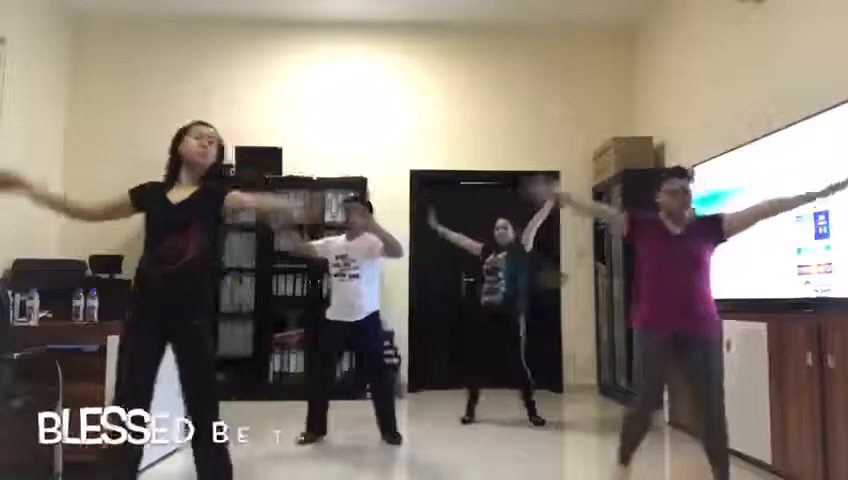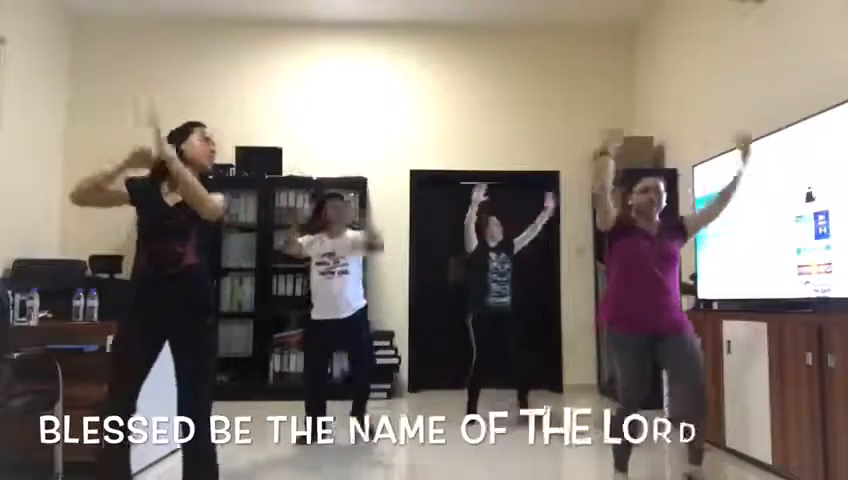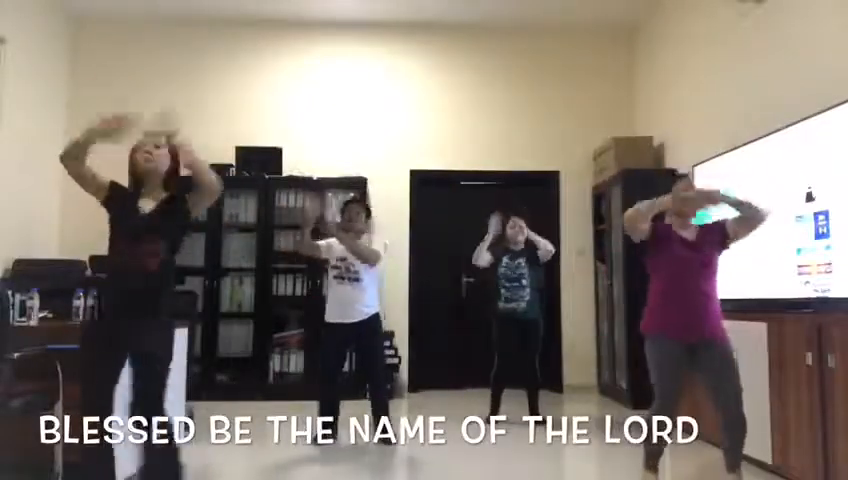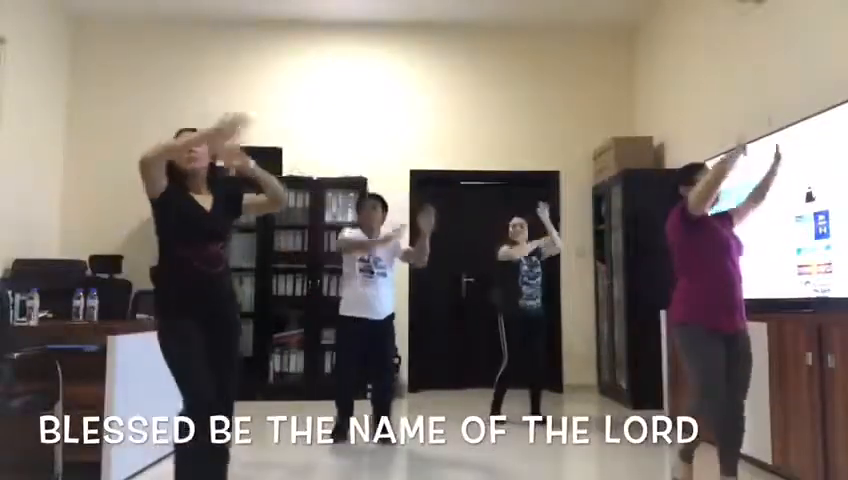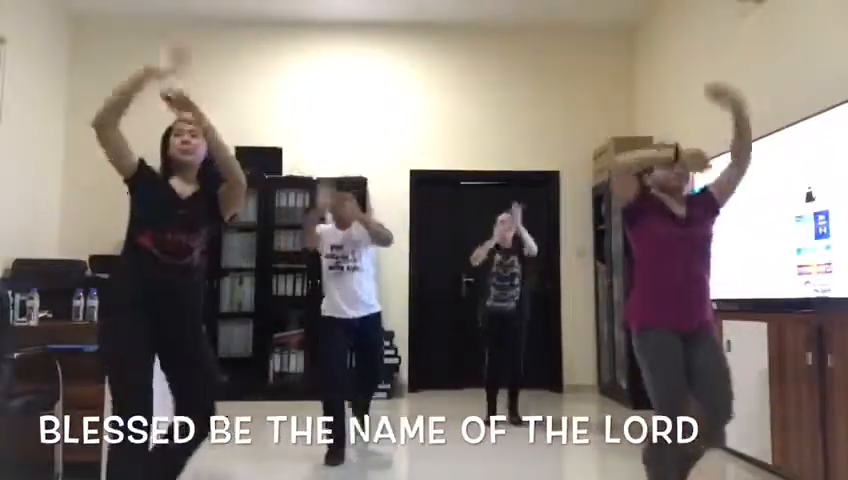
dt=0.7s
person 1, frame 1
left shoulder: (216, 195)
right shoulder: (149, 194)
left elbow: (251, 201)
right elbow: (85, 211)
left wrist: (283, 206)
left hip: (192, 310)
right hip: (145, 309)
left knee: (202, 410)
right knee: (128, 409)
person 1, frame 2
left shoulder: (214, 197)
right shoulder: (142, 189)
left elbow: (207, 209)
right elbow: (80, 196)
left wrist: (169, 158)
right wrist: (128, 163)
left hip: (191, 313)
right hip: (144, 309)
left knee: (194, 412)
right knee: (117, 406)
person 1, frame 3
left shoulder: (182, 203)
right shoulder: (119, 198)
left elbow: (212, 184)
right elbow: (70, 161)
left wrist: (177, 142)
right wrist: (96, 134)
left hip: (153, 318)
right hip: (108, 315)
left knee: (148, 409)
right knee: (94, 411)
person 1, frame 4
left shoulder: (228, 198)
right shoulder: (167, 193)
left elbow: (279, 202)
right elbow: (150, 159)
left wrist: (251, 169)
right wrist: (216, 128)
left hip: (220, 309)
right hip: (177, 311)
left knee: (222, 402)
right knee: (200, 399)
person 1, frame 5
left shoulder: (216, 199)
right shoulder: (145, 181)
left elbow: (238, 180)
right elbow: (104, 124)
left wrist: (203, 120)
right wrist: (146, 76)
left hip: (181, 314)
right hip: (129, 310)
left knee: (204, 410)
right knee: (133, 418)
person 2, frame 1
left shoulder: (709, 227)
right shoulder: (640, 226)
left elbow: (760, 211)
right elbow: (601, 211)
left wrist: (820, 194)
right wrist: (567, 200)
left hip: (701, 328)
right hip: (654, 328)
left knee: (713, 406)
right knee: (645, 400)
person 2, frame 2
left shoulder: (675, 229)
right shoulder: (618, 228)
left elbow: (717, 206)
right elbow: (602, 192)
left wrist: (741, 168)
right wrist: (607, 153)
left hip: (672, 325)
right hip: (628, 328)
left knee: (695, 393)
right knee: (631, 401)
person 2, frame 3
left shoulder: (714, 233)
right shoulder: (656, 233)
left elbow: (758, 217)
right elbow: (630, 220)
left wrist: (722, 198)
right wrist: (671, 198)
left hip: (709, 334)
right hip: (665, 334)
left knee: (733, 407)
right knee: (666, 406)
person 2, frame 4
left shoulder: (720, 219)
right shoulder: (684, 217)
left elbow: (754, 197)
right elbow: (718, 170)
left wrist: (774, 165)
right wrist: (735, 153)
left hip: (732, 325)
right hip: (694, 324)
left knee: (734, 407)
right knee: (711, 399)
person 2, frame 5
left shoulder: (703, 205)
right shoulder: (640, 209)
left elbow: (741, 160)
right elbow: (621, 165)
left wrist: (738, 109)
right wrist: (676, 152)
left hip: (699, 325)
right hip: (654, 324)
left knee: (717, 412)
right knee: (668, 415)
person 3, frame 1
left shoulder: (373, 242)
right shoulder: (332, 243)
left elbow: (397, 252)
right elbow: (301, 248)
left wrist: (373, 227)
left hip: (366, 318)
right hip: (335, 319)
left knee: (379, 374)
right knee: (320, 373)
left ankle: (389, 427)
right ankle: (316, 427)
person 3, frame 2
left shoulder: (355, 238)
right shoulder: (312, 242)
left elbow: (377, 245)
right elbow: (290, 248)
left wrist: (356, 221)
right wrist: (296, 224)
left hip: (354, 315)
right hip: (322, 318)
left knee: (363, 370)
right knee: (315, 374)
left ankle: (359, 417)
right ankle: (315, 428)
person 3, frame 3
left shoulder: (372, 247)
right shoulder: (332, 245)
left elbow: (370, 258)
right elbow: (306, 249)
left wrist: (336, 233)
right wrist: (308, 225)
left hip: (367, 320)
right hip: (335, 321)
left knee: (376, 375)
right knee: (328, 376)
right ankle: (328, 428)
person 3, frame 4
left shoulder: (392, 242)
right shoulder: (349, 235)
left elbow: (420, 259)
right elbow: (345, 247)
left wrist: (425, 233)
right wrist: (380, 240)
left hip: (382, 319)
right hip: (351, 318)
left knee: (383, 377)
right knee: (345, 375)
left ankle: (380, 427)
right ankle: (342, 425)
person 3, frame 5
left shoulder: (365, 231)
right shoulder: (324, 233)
left elbow: (387, 239)
right elbow: (306, 236)
left wrist: (359, 214)
right wrist: (319, 208)
left hip: (368, 314)
right hip: (334, 317)
left knee: (371, 373)
right knee: (333, 381)
left ankle: (360, 411)
right ankle: (336, 443)
person 4, frame 1
left shoulder: (520, 249)
right shoulder: (486, 250)
left elbow: (533, 225)
right elbow: (461, 240)
left wrist: (549, 204)
right wrist: (437, 227)
left hip: (511, 314)
right hip: (487, 313)
left knee: (519, 362)
right knee: (476, 359)
left ankle: (532, 410)
right ankle: (470, 408)
person 4, frame 2
left shoulder: (508, 248)
right shoulder: (476, 249)
left elbow: (532, 231)
right elbow: (469, 226)
left wrist: (547, 211)
right wrist: (475, 203)
left hip: (506, 314)
right hip: (482, 314)
left knee: (515, 358)
right knee: (480, 361)
left ankle: (524, 403)
right ankle: (471, 410)
person 4, frame 3
left shoulder: (533, 254)
right shoulder: (498, 252)
left elbow: (550, 250)
right elbow: (477, 261)
left wrist: (529, 233)
right wrist: (490, 234)
left hip: (530, 318)
right hip: (504, 318)
left knee: (530, 364)
right knee: (502, 362)
left ankle: (534, 411)
right ankle: (494, 411)
person 4, frame 4
left shoulder: (536, 251)
right shoulder: (505, 249)
left elbow: (558, 247)
right elbow: (520, 253)
left wrist: (546, 221)
right wrist: (541, 240)
left hip: (536, 316)
right hip: (512, 315)
left knee: (538, 362)
right knee: (511, 361)
left ankle: (535, 411)
right ankle: (495, 410)
person 4, frame 5
left shoulder: (520, 248)
right shoulder: (489, 249)
left elbow: (534, 250)
right elbow: (474, 261)
left wrist: (519, 226)
right wrist: (493, 240)
left hip: (516, 315)
right hip: (491, 314)
left knee: (515, 360)
right knee: (493, 360)
left ankle: (513, 410)
right ankle: (491, 412)
